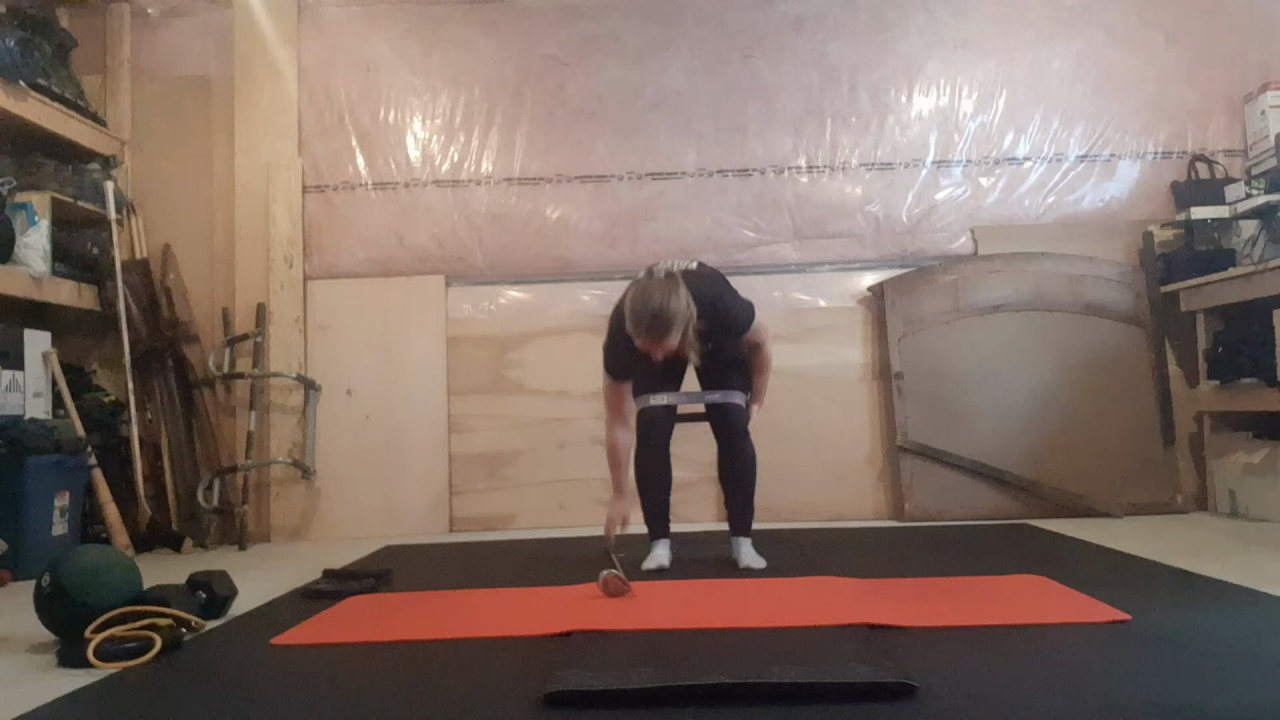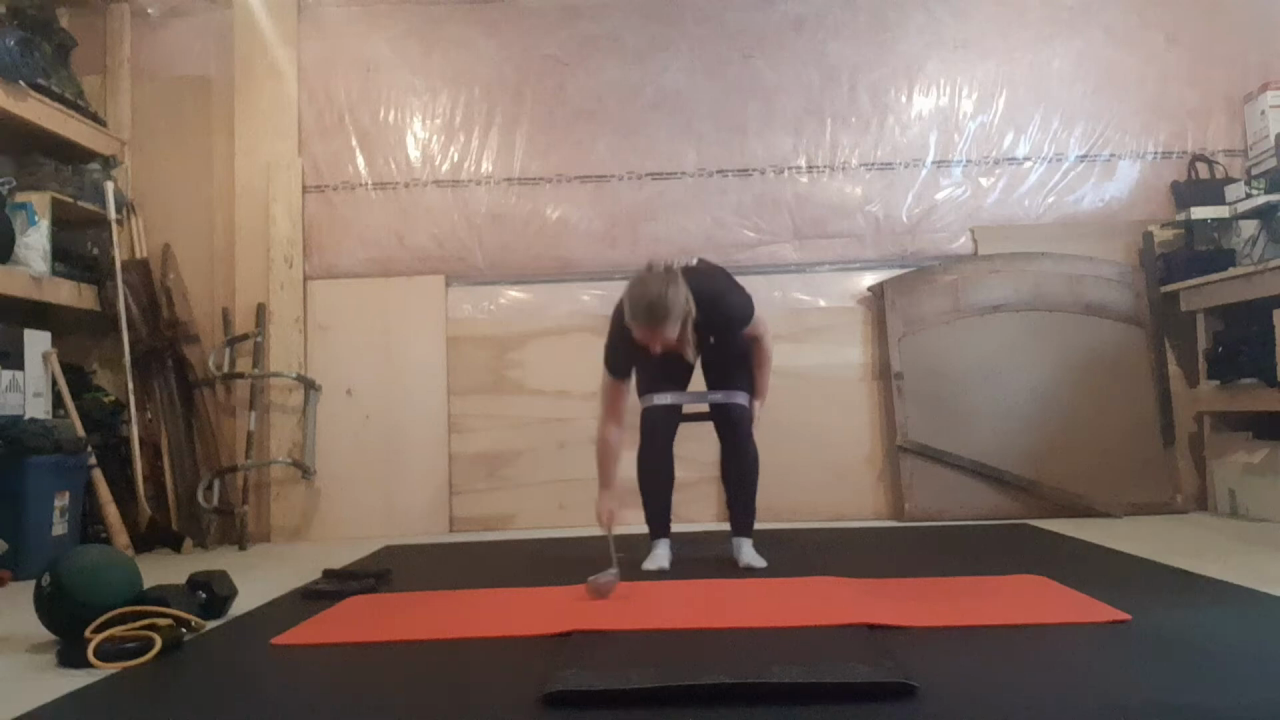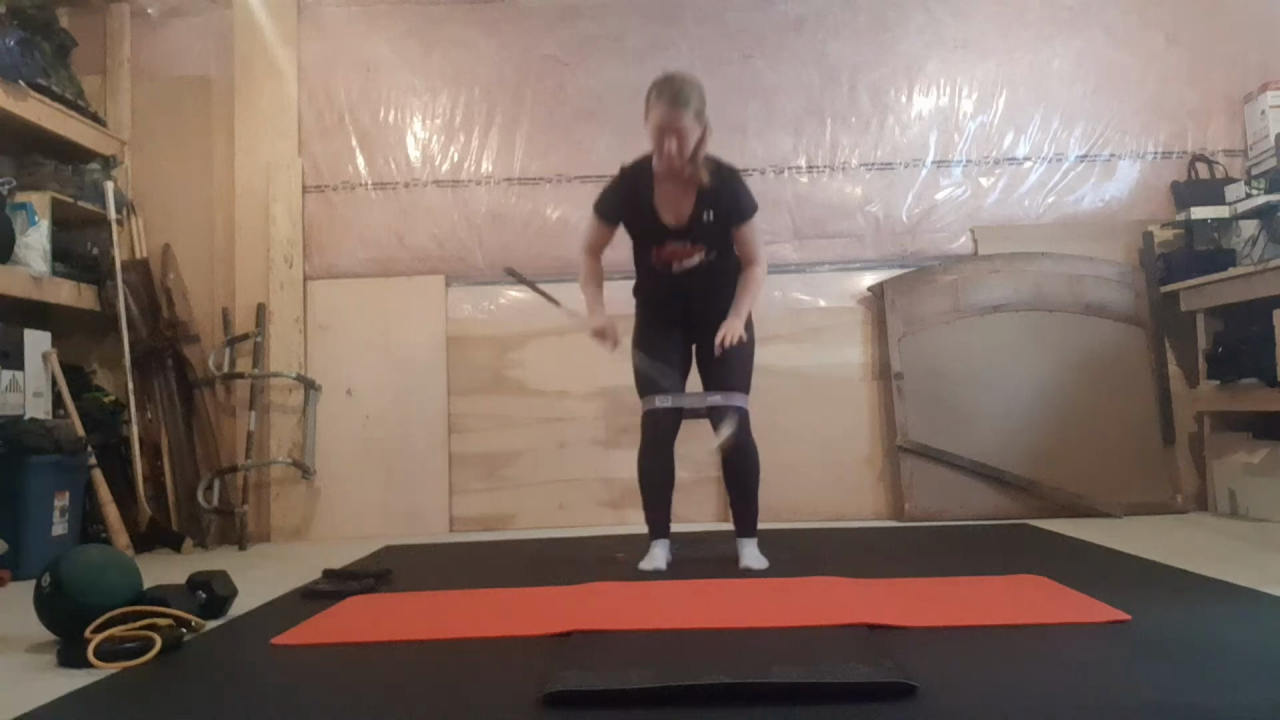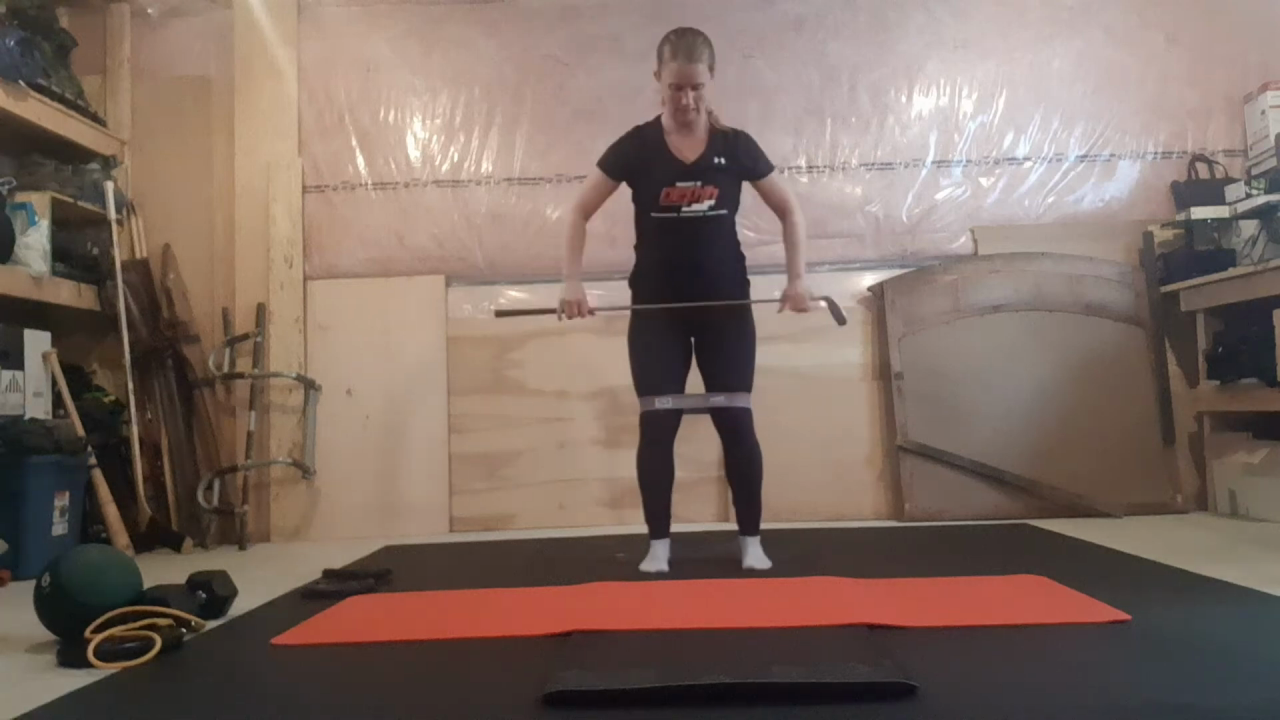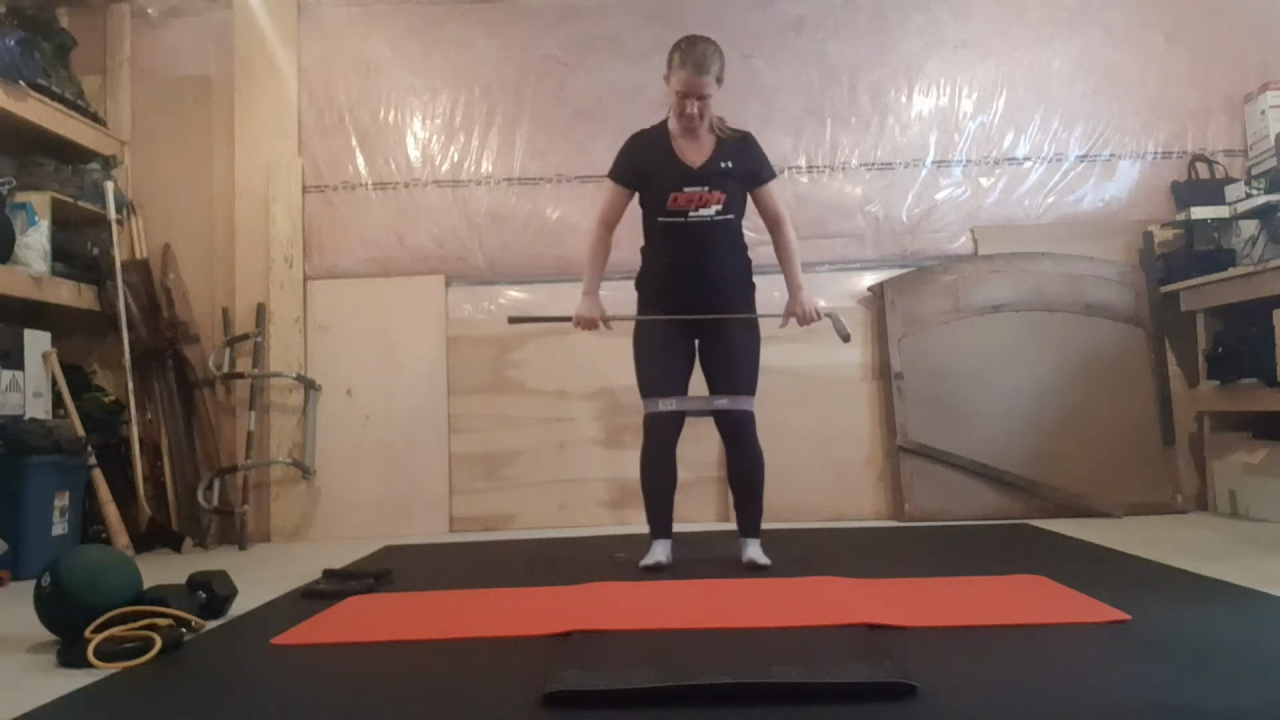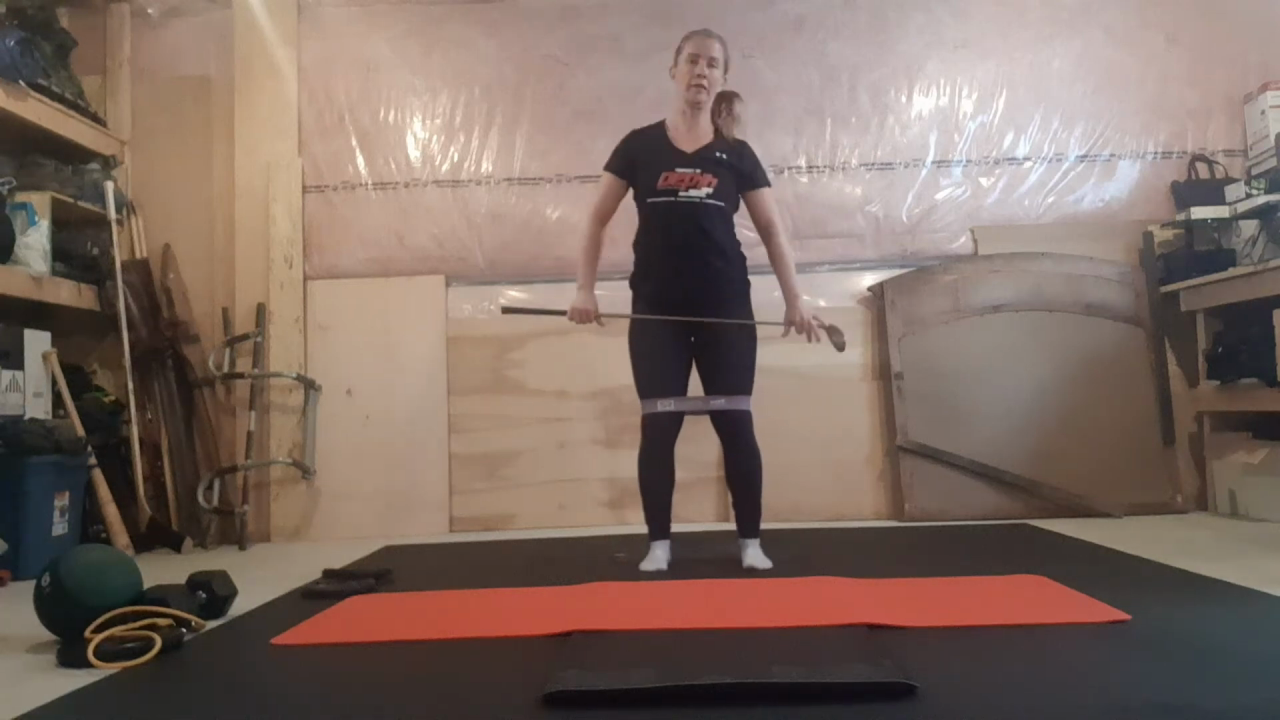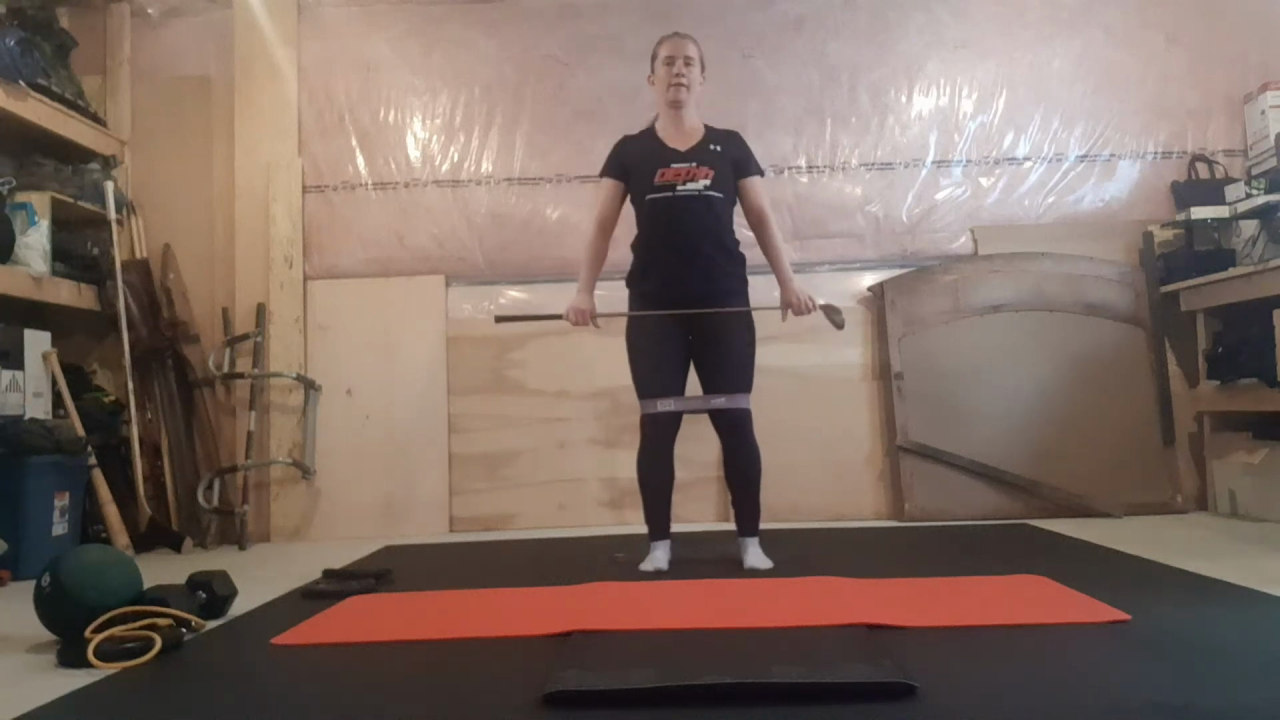
dt=0.4s
person 1, frame 1
left shoulder: (720, 305)
right shoulder: (622, 333)
left elbow: (761, 342)
right elbow: (619, 426)
left wrist: (756, 401)
right wrist: (620, 496)
left hip: (719, 339)
right hip: (650, 331)
left knee: (731, 424)
right knee: (652, 429)
left ankle: (742, 540)
right ankle: (660, 542)
person 1, frame 2
left shoulder: (720, 301)
right shoulder: (625, 329)
left elbow: (760, 337)
right elbow: (611, 421)
left wrist: (759, 398)
right wrist: (606, 492)
left hip: (723, 342)
left knee: (736, 426)
right knee: (655, 429)
left ankle: (743, 540)
right ankle: (659, 542)
person 1, frame 3
left shoulder: (726, 185)
right shoulder: (627, 186)
left elbow: (752, 262)
right elbow: (590, 256)
left wrist: (736, 319)
right wrist: (596, 311)
left hip: (720, 316)
right hip: (658, 320)
left knee: (733, 421)
right knee: (658, 427)
left ankle: (747, 540)
right ankle: (659, 542)
person 1, frame 4
left shoulder: (736, 145)
right shoulder: (636, 145)
left elbow: (788, 211)
right elbow: (581, 211)
left wrist: (795, 277)
right wrist: (571, 281)
left hip: (725, 306)
right hip: (657, 309)
left knee: (736, 422)
right knee: (658, 425)
left ankle: (751, 539)
right ankle: (659, 542)
person 1, frame 5
left shoulder: (741, 148)
right shoulder: (642, 149)
left elbow: (778, 223)
right elbow: (605, 226)
left wrist: (798, 291)
right wrist: (590, 295)
left hip: (730, 309)
right hip: (661, 310)
left knee: (738, 424)
right knee: (661, 426)
left ankle: (751, 539)
right ankle: (659, 541)
person 1, frame 6
left shoulder: (737, 153)
right shoulder: (639, 144)
left elbow: (771, 231)
right elbow: (598, 220)
left wrist: (794, 301)
right wrist: (584, 287)
left hip: (725, 308)
right hip: (656, 309)
left knee: (735, 424)
right knee: (659, 425)
left ankle: (750, 542)
right ankle: (659, 544)
person 1, frame 7
left shoulder: (730, 145)
right shoulder: (630, 150)
left elbow: (761, 217)
right elbow: (603, 226)
left wrist: (789, 283)
right wrist: (584, 291)
left hip: (724, 304)
right hip: (654, 307)
left knee: (735, 422)
right knee: (658, 425)
left ankle: (750, 540)
right ankle: (659, 544)
